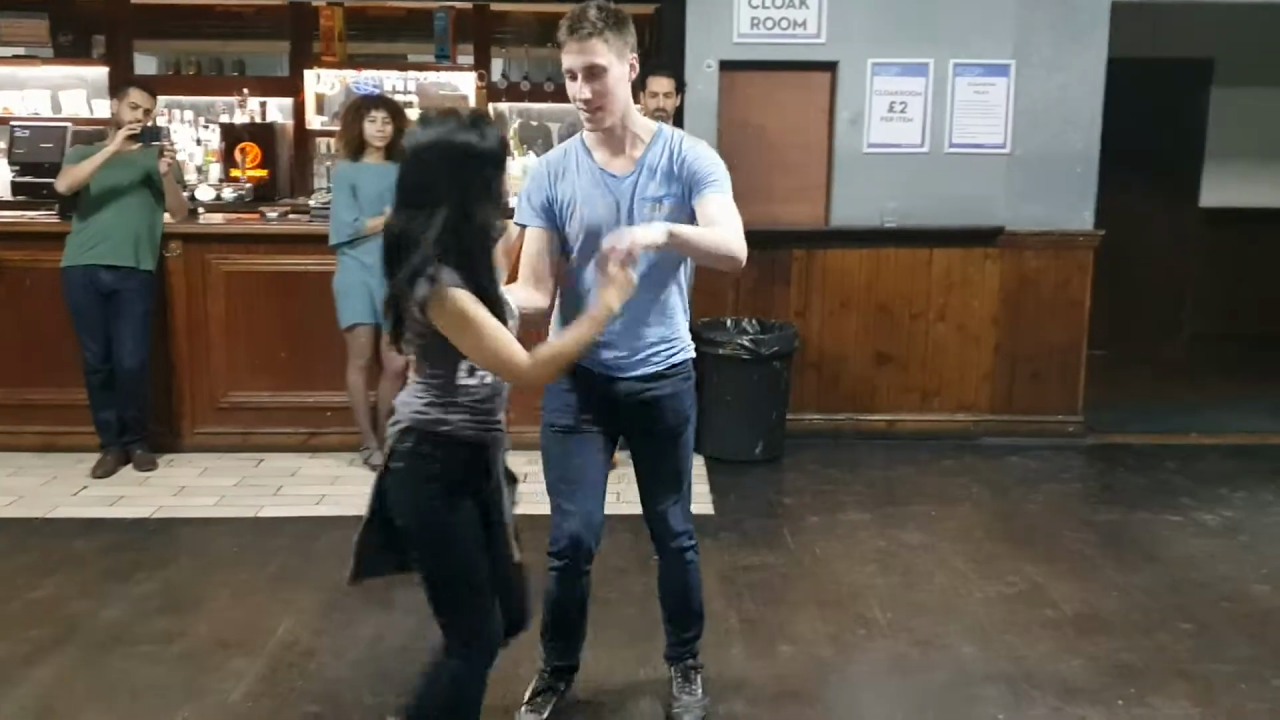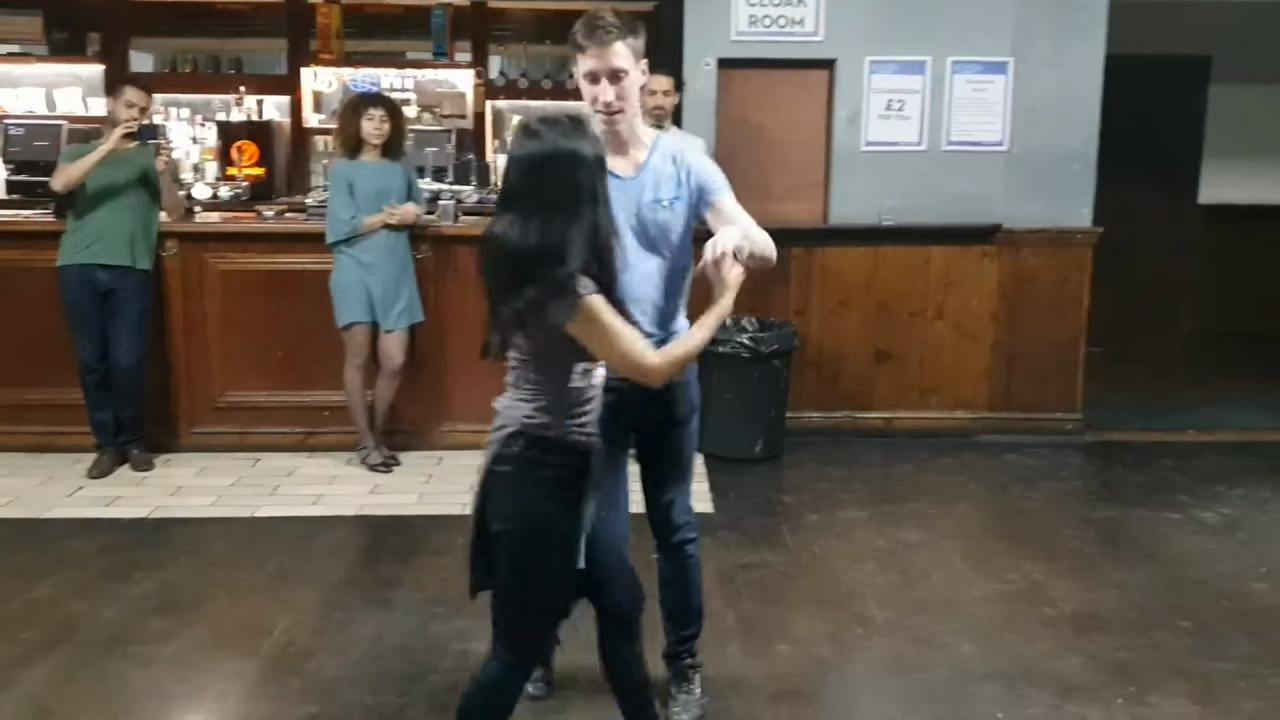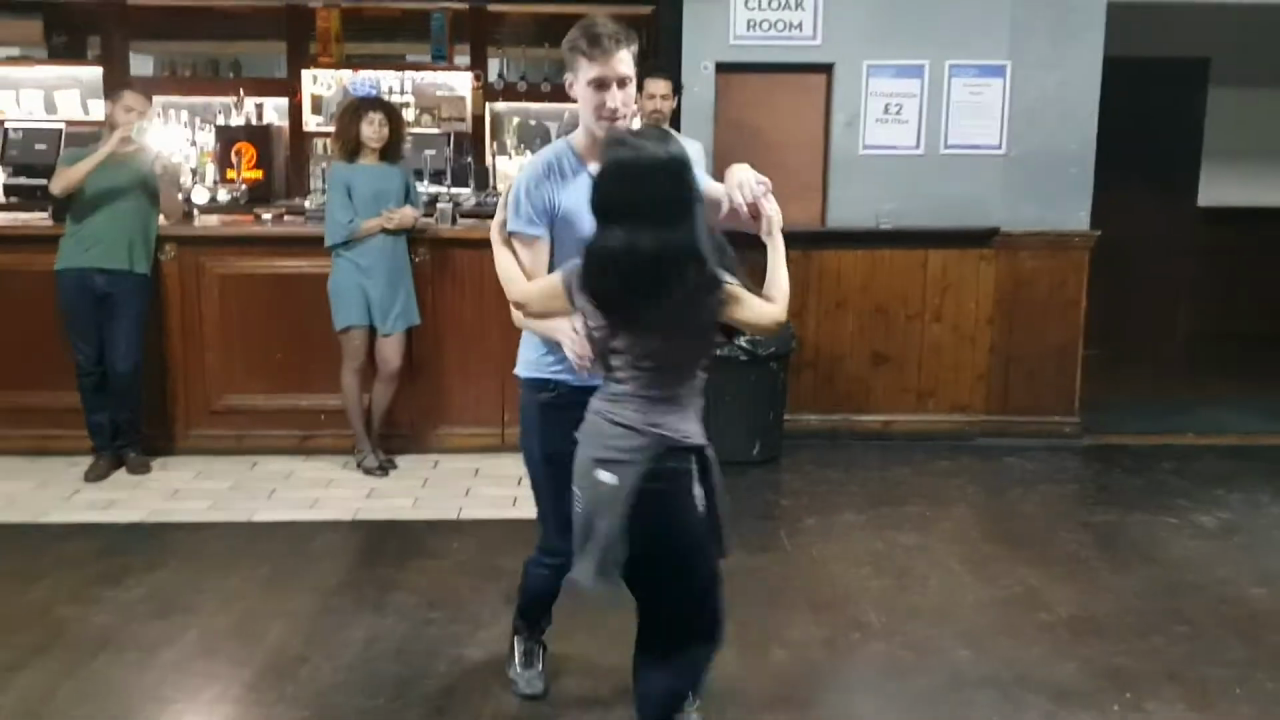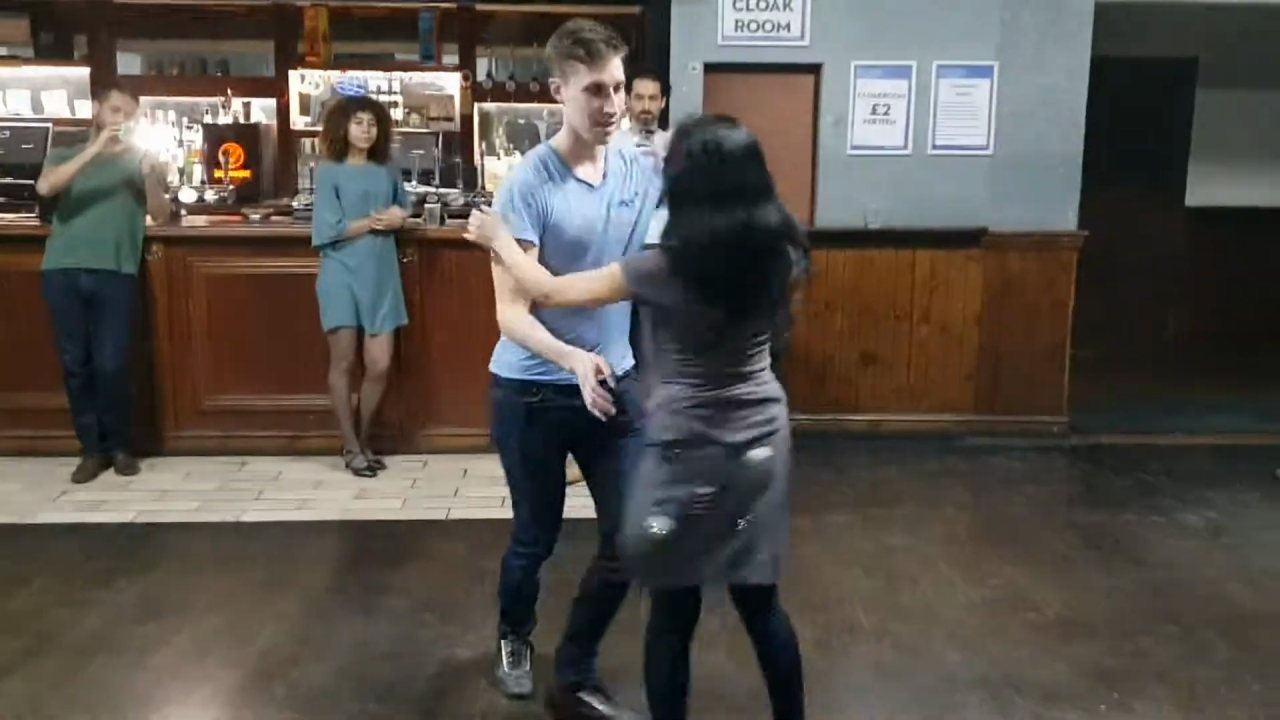
dt=0.2s
person 1, frame 1
left shoulder: (686, 157)
right shoulder: (552, 172)
left elbow: (733, 248)
right elbow: (536, 291)
left wrist: (664, 231)
left hip: (662, 376)
right hip: (576, 379)
left knee: (672, 532)
right knee: (571, 536)
left ankle: (684, 662)
person 1, frame 2
left shoulder: (684, 163)
left elbow: (761, 247)
left wrist: (734, 234)
left hip: (670, 375)
left knee: (674, 527)
right knee: (600, 534)
left ankle: (683, 661)
right ankle: (541, 638)
person 1, frame 3
right shoulder: (539, 179)
left elbow: (742, 216)
right elbow: (523, 301)
left wrist: (746, 186)
right wrist: (561, 328)
right hip: (556, 386)
right knee: (559, 539)
right ankle: (528, 634)
person 1, frame 4
left shoulder: (641, 167)
right shoulder: (527, 185)
right elbow: (511, 310)
right wrist: (575, 360)
left hip: (613, 382)
right hip: (531, 389)
right knee: (535, 535)
right ankle: (513, 637)
person 2, frame 1
left shoulder: (452, 260)
right shoulder: (437, 282)
left elbow: (496, 285)
right elbow: (524, 370)
right wrist: (604, 306)
left hip: (466, 462)
right hip: (436, 469)
left knee: (508, 613)
right knee: (473, 637)
person 2, frame 2
left shoulder: (518, 258)
right shoulder: (567, 287)
right elbow: (652, 368)
right wrist: (721, 304)
left hip: (538, 458)
right hip: (538, 470)
left knee: (623, 602)
right knee: (521, 646)
person 2, frame 3
left shoulder: (593, 273)
right shoulder: (700, 283)
left elbow: (522, 298)
right elbow: (773, 313)
left wrist: (500, 236)
right wrist: (773, 233)
left hip: (605, 459)
right hip: (663, 468)
left knee: (661, 626)
right knee: (696, 636)
person 2, frame 4
left shoulder: (662, 270)
right shoulder: (769, 254)
left elbow: (553, 292)
left wrist: (497, 238)
left hip: (684, 455)
right hip: (761, 448)
left knee: (670, 610)
right knee: (760, 604)
person 3, frame 1
left shoulder: (156, 157)
right shoulder: (82, 153)
left elbow: (179, 213)
right elbow: (64, 186)
left wrist: (167, 173)
right wrist: (112, 149)
left hip: (135, 270)
right hip: (83, 268)
left knee: (131, 361)
right knee: (96, 361)
left ankle: (136, 441)
right ankle: (111, 443)
person 3, frame 2
left shoulder: (153, 155)
right shoulder: (79, 151)
left elbow: (176, 211)
right elbow: (59, 184)
left wrist: (163, 171)
right wrist: (108, 147)
left hip: (131, 269)
right hip: (79, 267)
left knee: (128, 360)
right knee: (91, 360)
left ankle: (133, 441)
right ankle: (107, 443)
person 3, frame 3
left shoulder: (151, 159)
right shoulder: (78, 155)
left elbow: (174, 214)
right elbow: (58, 187)
left wrist: (161, 175)
right wrist: (107, 150)
left hip: (129, 272)
right hip: (76, 270)
left knee: (124, 364)
right knee: (88, 363)
left ankle: (130, 444)
right ankle: (103, 447)
person 3, frame 4
left shoulder: (139, 159)
right shoulder: (66, 155)
left elbow: (162, 215)
right elbow: (45, 187)
left wrist: (150, 175)
right wrist: (94, 150)
left hip: (116, 273)
right hip: (63, 271)
left knee: (112, 364)
right knee: (75, 364)
left ankle: (120, 445)
right ankle: (92, 448)
person 4, frame 1
left shoulder: (401, 169)
right shoulder: (346, 170)
right elbow: (347, 228)
right wrist: (389, 218)
right hip: (359, 273)
left knee: (397, 364)
right knee: (361, 361)
left ankle: (381, 436)
right ankle: (368, 442)
person 4, frame 2
left shoulder: (399, 168)
right shoulder: (343, 168)
left elbow: (417, 208)
right elbow: (344, 226)
left wrist: (412, 213)
right wrist: (389, 216)
left hip: (395, 273)
right hip: (356, 271)
left knee: (394, 362)
right knee: (358, 359)
left ankle: (379, 435)
right ankle: (365, 442)
person 4, frame 3
left shoulder: (398, 172)
right shoulder: (341, 171)
left elbow: (414, 211)
right elbow: (342, 230)
left wrist: (410, 217)
right wrist: (385, 221)
left hip: (392, 276)
right hip: (354, 275)
left knee: (391, 365)
right knee: (355, 362)
left ankle: (375, 440)
right ankle: (362, 446)
person 4, frame 4
left shoulder: (386, 172)
right shoulder: (329, 172)
left elbow: (401, 212)
right elbow: (330, 231)
left wrist: (398, 218)
right wrist: (374, 221)
left hip: (380, 276)
right hip: (342, 275)
left knee: (379, 365)
right knee: (343, 363)
left ankle: (363, 440)
right ankle: (350, 446)
